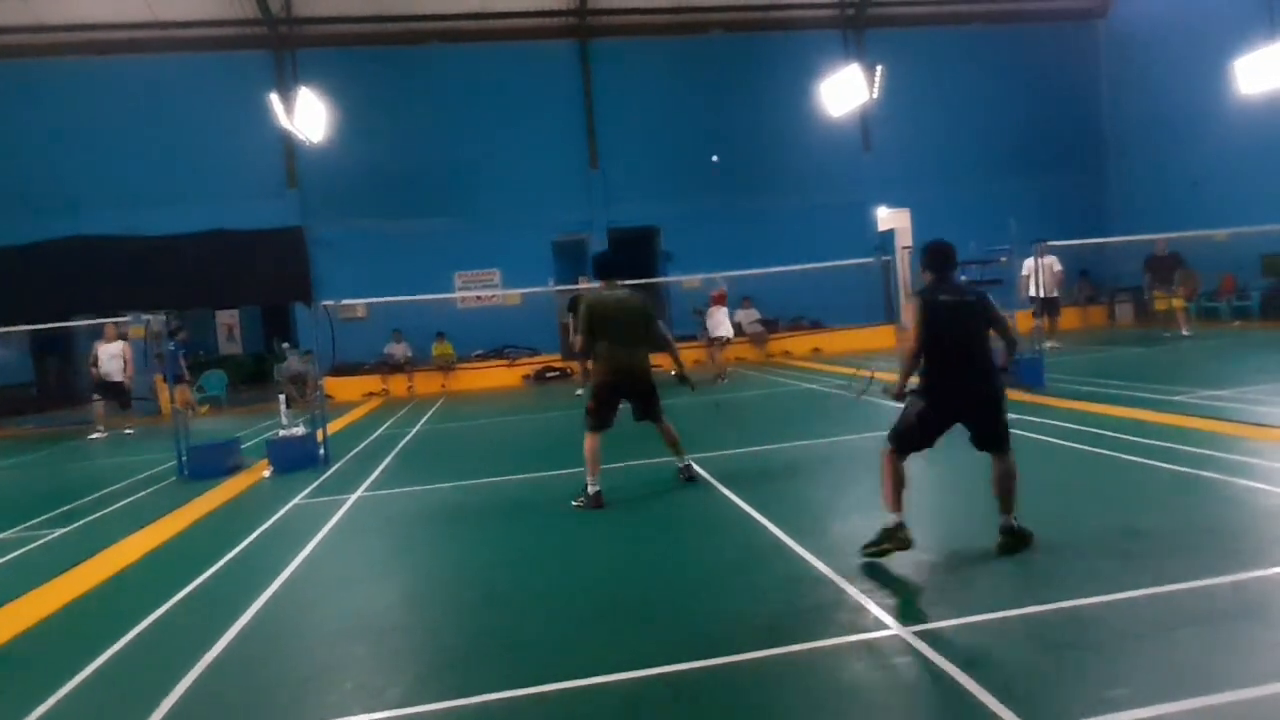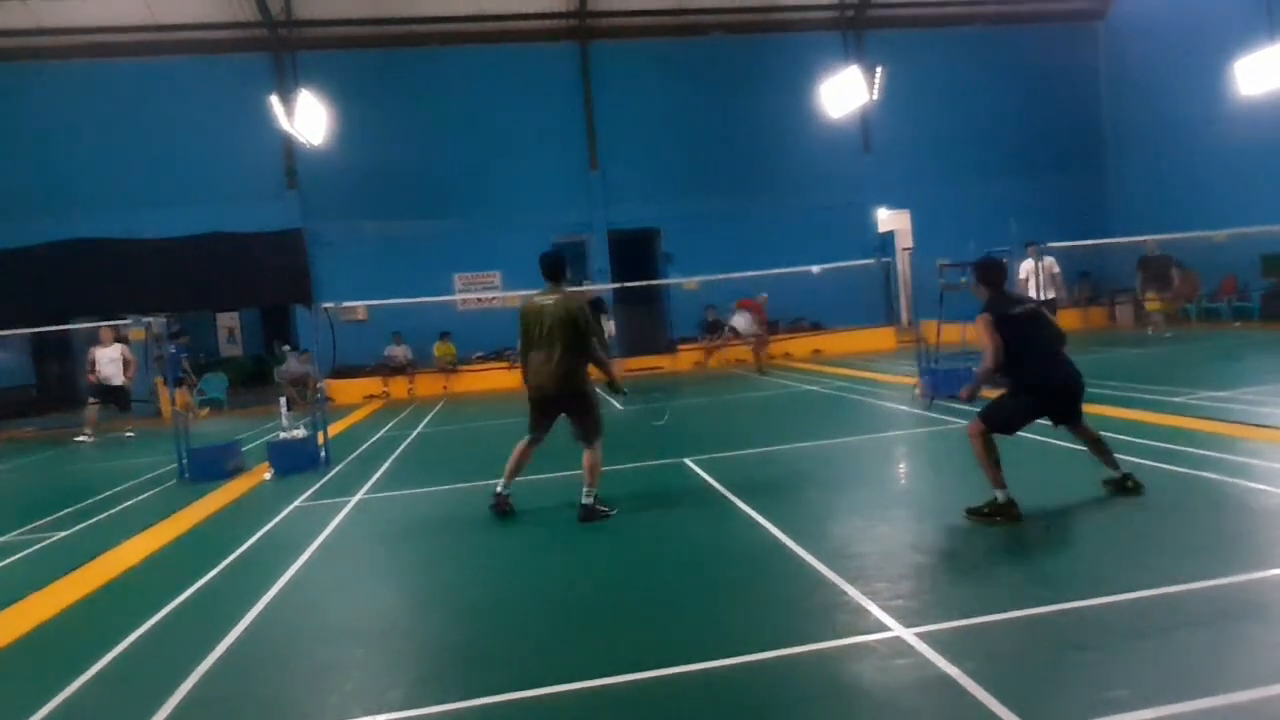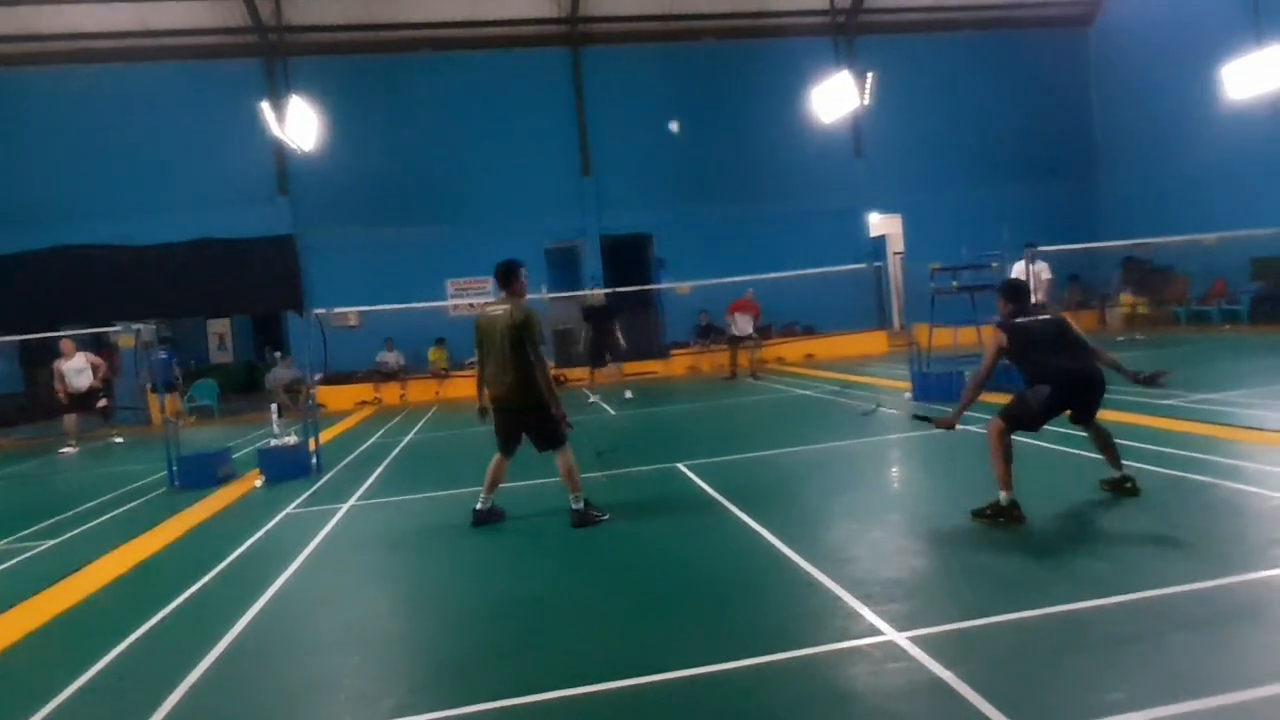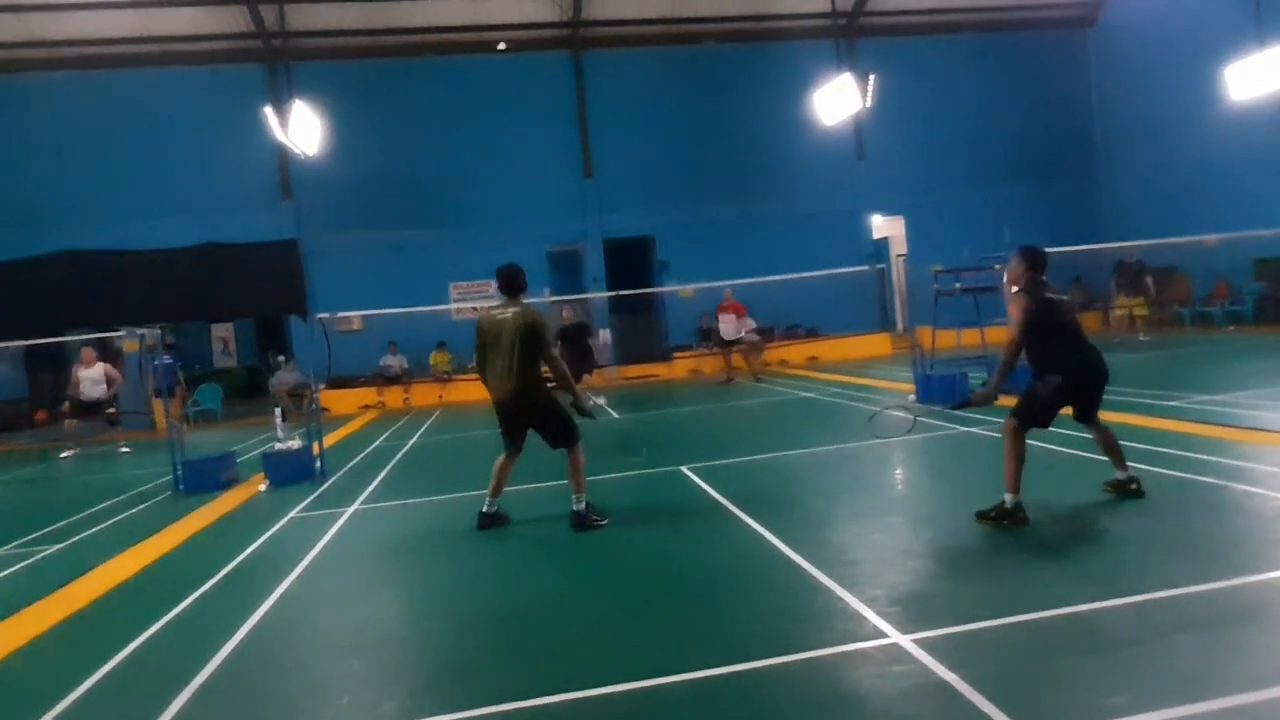
dt=0.5s
person 1, frame 1
left shoulder: (922, 299)
right shoulder: (979, 297)
left elbow: (916, 347)
right elbow: (1010, 339)
left wrist: (901, 384)
left hip: (937, 393)
right hip: (984, 389)
left knee: (893, 454)
right knee: (1002, 454)
left ankle: (894, 527)
right ankle: (1009, 528)
person 1, frame 2
left shoulder: (987, 317)
right shoulder: (1029, 304)
left elbow: (994, 362)
right elbow: (1060, 339)
left wrist: (971, 389)
left hip: (1033, 389)
right hip: (1068, 378)
left knee: (978, 430)
right knee: (1075, 426)
left ankle: (1002, 502)
right ankle: (1121, 477)
person 1, frame 3
left shoulder: (1003, 331)
right shoulder: (1057, 319)
left elbow: (981, 378)
right elbow: (1094, 352)
left wrist: (955, 415)
right wrist: (1132, 376)
left hip: (1053, 383)
right hip: (1090, 378)
left knee: (997, 430)
right knee: (1088, 423)
left ankle: (1006, 504)
right ankle: (1122, 479)
person 1, frame 4
left shoulder: (1021, 298)
right shoulder: (1054, 298)
left elbow: (1014, 344)
left wrist: (993, 387)
left hip: (1062, 373)
right hip: (1094, 366)
left knee: (1013, 428)
right knee: (1090, 420)
left ankle: (1011, 506)
right ankle: (1127, 479)
person 2, frame 1
left shoulder: (591, 302)
right shoulder: (638, 299)
left elbow: (581, 346)
right elbow: (663, 335)
right wrist: (680, 367)
left hip: (606, 374)
right hip: (639, 371)
left knee: (593, 432)
right knee: (660, 420)
left ankle: (593, 491)
right ankle: (685, 465)
person 2, frame 2
left shoulder: (529, 306)
right shoulder: (576, 303)
left elbow: (522, 350)
right elbow: (593, 348)
left wrist: (529, 381)
right wrist: (611, 376)
left hip: (540, 385)
right hip: (572, 383)
left knee: (532, 439)
right knee: (592, 441)
left ankle: (501, 493)
right ankle: (589, 502)
person 2, frame 3
left shoulder: (483, 316)
right shoulder: (523, 312)
left elbow: (480, 363)
right elbow: (537, 361)
left wrist: (481, 399)
right wrist: (555, 403)
left hip: (499, 397)
right hip: (528, 396)
left knee: (504, 452)
right knee: (561, 447)
left ankle: (482, 508)
right ankle: (579, 508)
person 2, frame 4
left shoulder: (484, 320)
right shoulder: (532, 317)
left elbow: (480, 364)
right elbow: (553, 363)
left wrist: (494, 391)
right wrist: (577, 397)
left hip: (504, 399)
right hip: (534, 396)
left knee: (510, 453)
right knee: (573, 444)
left ankle: (489, 510)
right ankle: (581, 510)
